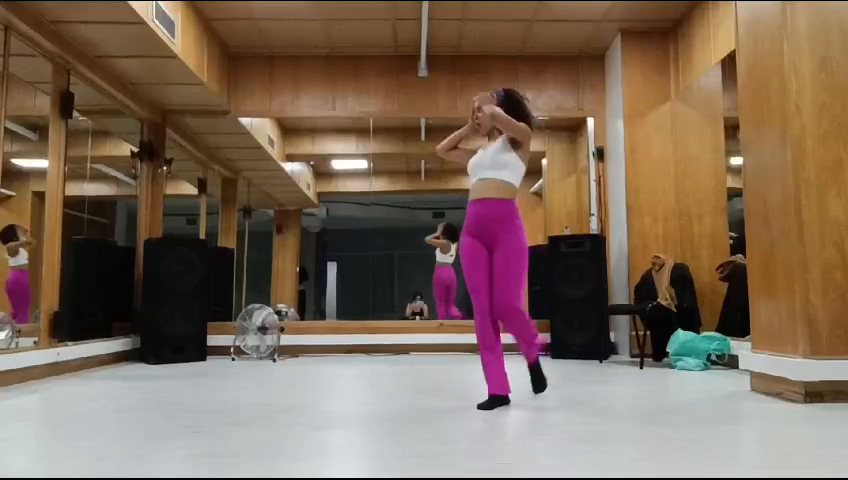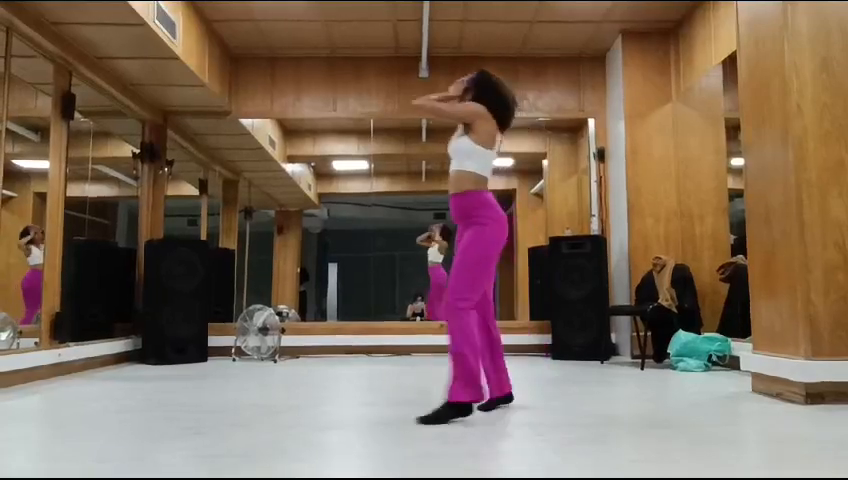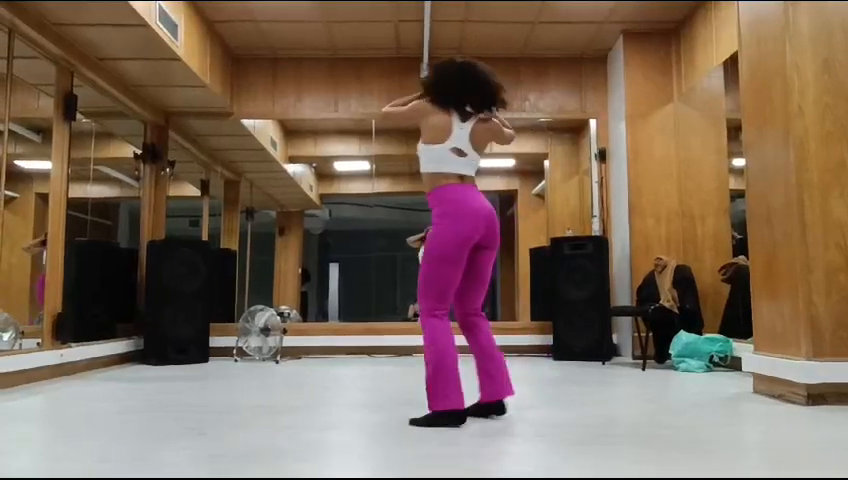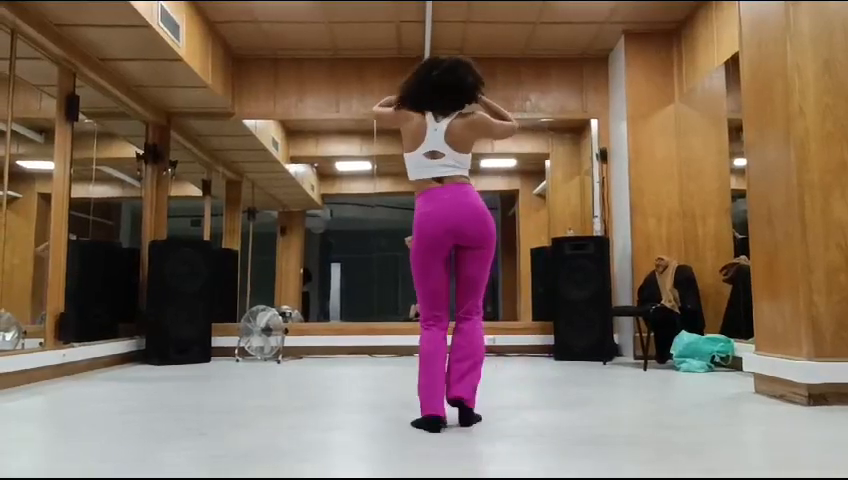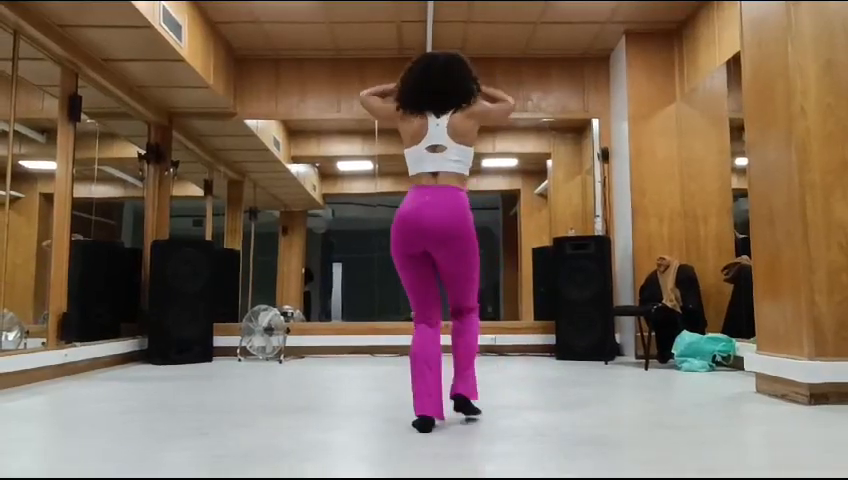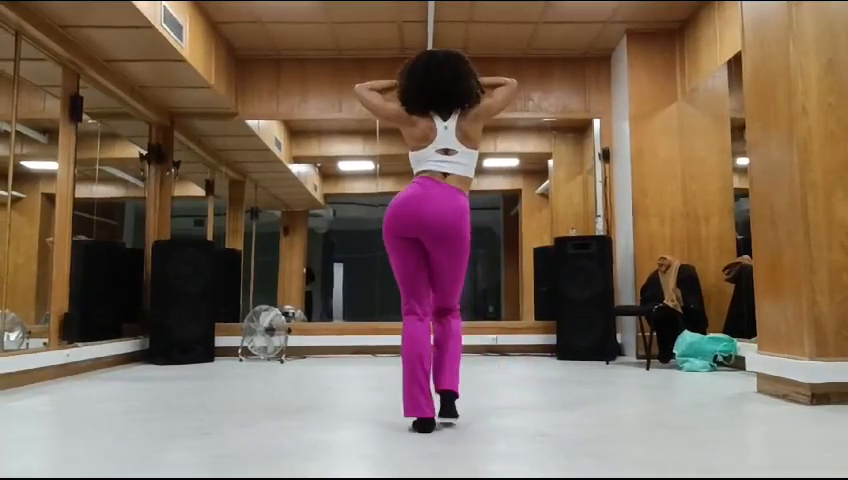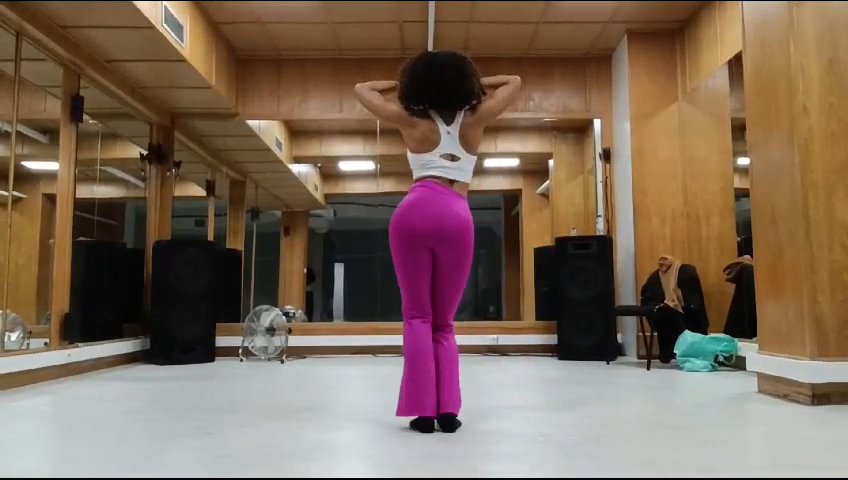
dt=0.2s
person 1, frame 1
left shoulder: (518, 136)
right shoulder: (477, 152)
left elbow: (503, 119)
right elbow: (442, 150)
left wrist: (489, 107)
right wrist: (470, 127)
left hip: (506, 225)
right hip: (472, 229)
left knee: (509, 306)
right knee: (483, 311)
left ankle: (531, 353)
right ankle: (497, 388)
person 1, frame 2
left shoulder: (480, 113)
right shoulder: (475, 130)
left elbow: (420, 104)
left wrist: (453, 95)
left hip: (484, 220)
right hip: (471, 221)
left knee: (457, 302)
right knee: (479, 308)
left ankle: (461, 397)
right ankle: (500, 389)
person 1, frame 3
left shoulder: (429, 110)
right shoulder: (484, 125)
left elbow: (387, 113)
right elbow: (510, 134)
left wrist: (424, 96)
right wrist: (485, 108)
left hip: (452, 213)
right hip: (482, 212)
left knee: (433, 309)
right knee: (470, 311)
left ankle: (447, 405)
right ankle: (493, 395)
person 1, frame 4
left shoulder: (408, 118)
right shoulder: (471, 121)
left elbow: (377, 109)
right elbow: (511, 126)
left wrist: (411, 96)
right wrist: (481, 99)
left hip: (430, 216)
right hip: (472, 211)
left knee: (433, 319)
right knee: (469, 313)
left ankle: (433, 411)
right ankle: (462, 399)
person 1, frame 5
left shoulder: (407, 119)
right shoulder: (470, 114)
left elbow: (366, 97)
right elbow: (509, 105)
left wrist: (402, 86)
right wrist: (476, 89)
left hip: (409, 216)
right hip: (452, 213)
left knee: (425, 318)
right knee: (465, 309)
left ankle: (426, 410)
right ankle: (463, 391)
person 1, frame 6
left shoulder: (411, 121)
right shoulder: (473, 117)
left elbow: (362, 90)
right elbow: (510, 85)
left wrist: (400, 82)
right wrist: (473, 82)
left hip: (406, 207)
right hip: (450, 213)
left knee: (415, 311)
right knee: (447, 309)
left ankle: (421, 411)
right ankle: (448, 390)
person 1, frame 7
left shoulder: (411, 122)
right shoulder: (474, 120)
left elbow: (361, 89)
right elbow: (514, 82)
left wrist: (400, 83)
right wrist: (475, 83)
left hip: (415, 212)
right hip: (457, 220)
left knee: (417, 316)
right knee: (443, 323)
left ankle: (422, 411)
right ankle: (448, 411)
